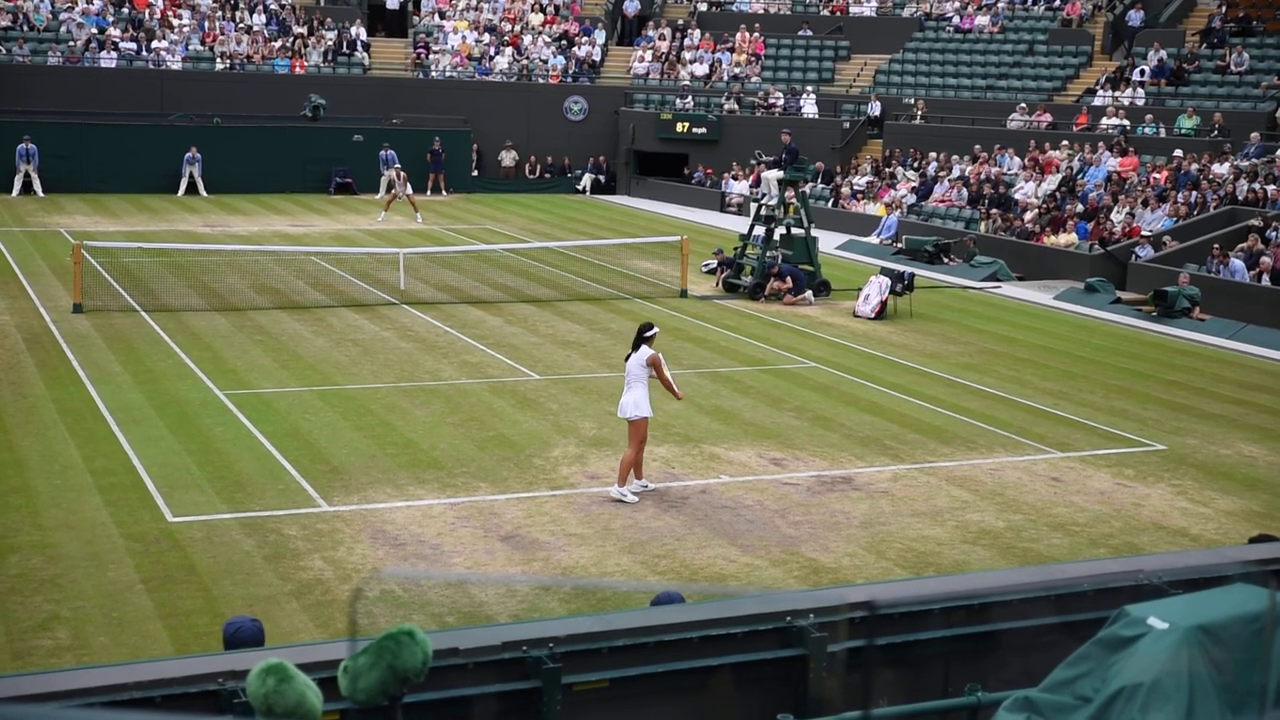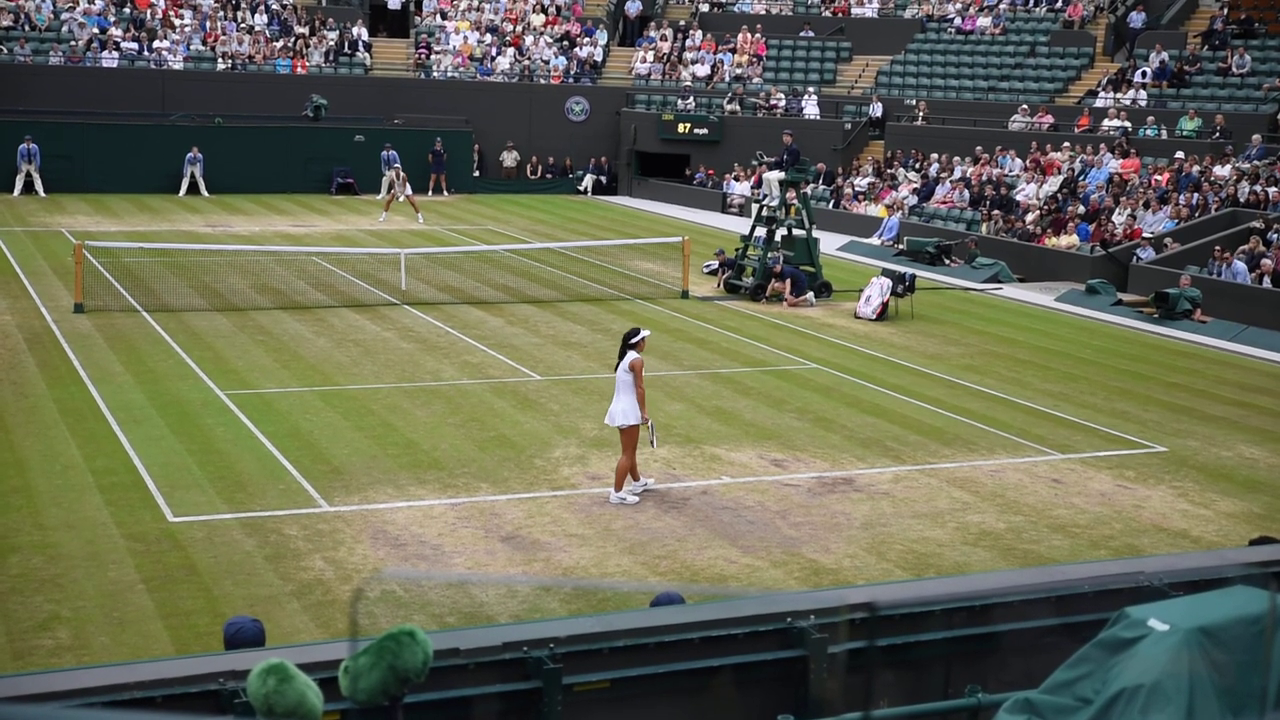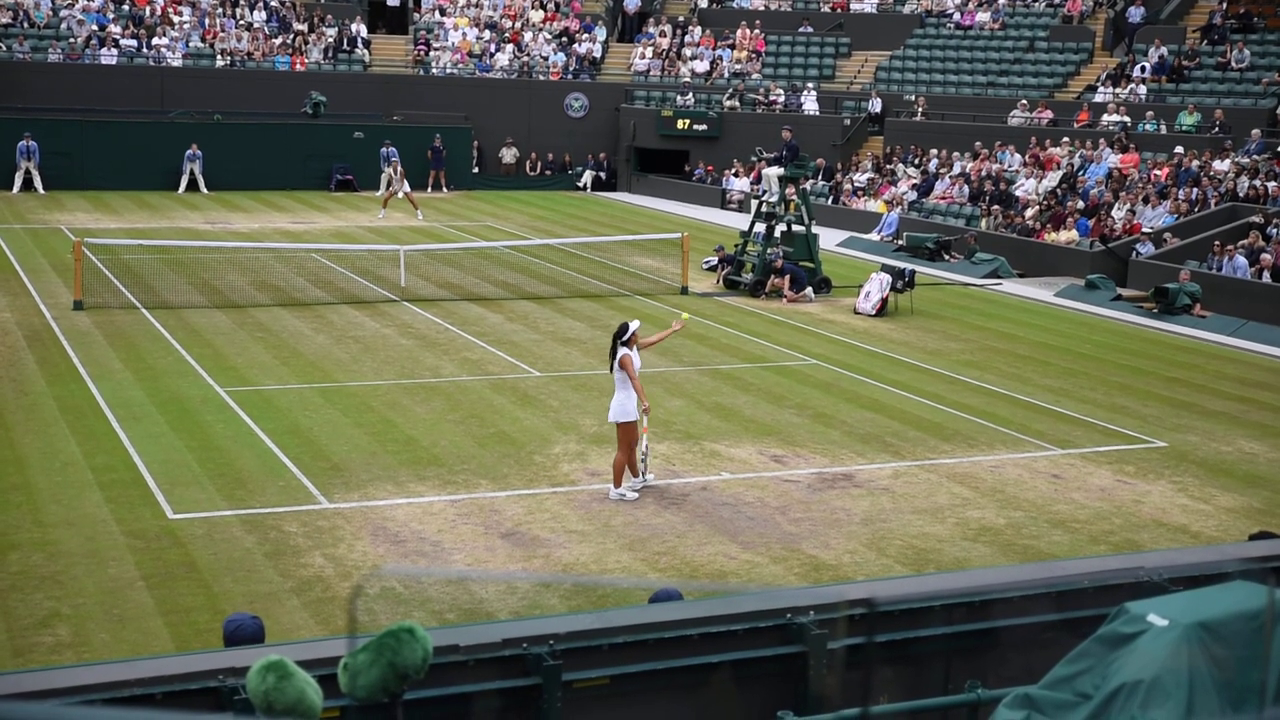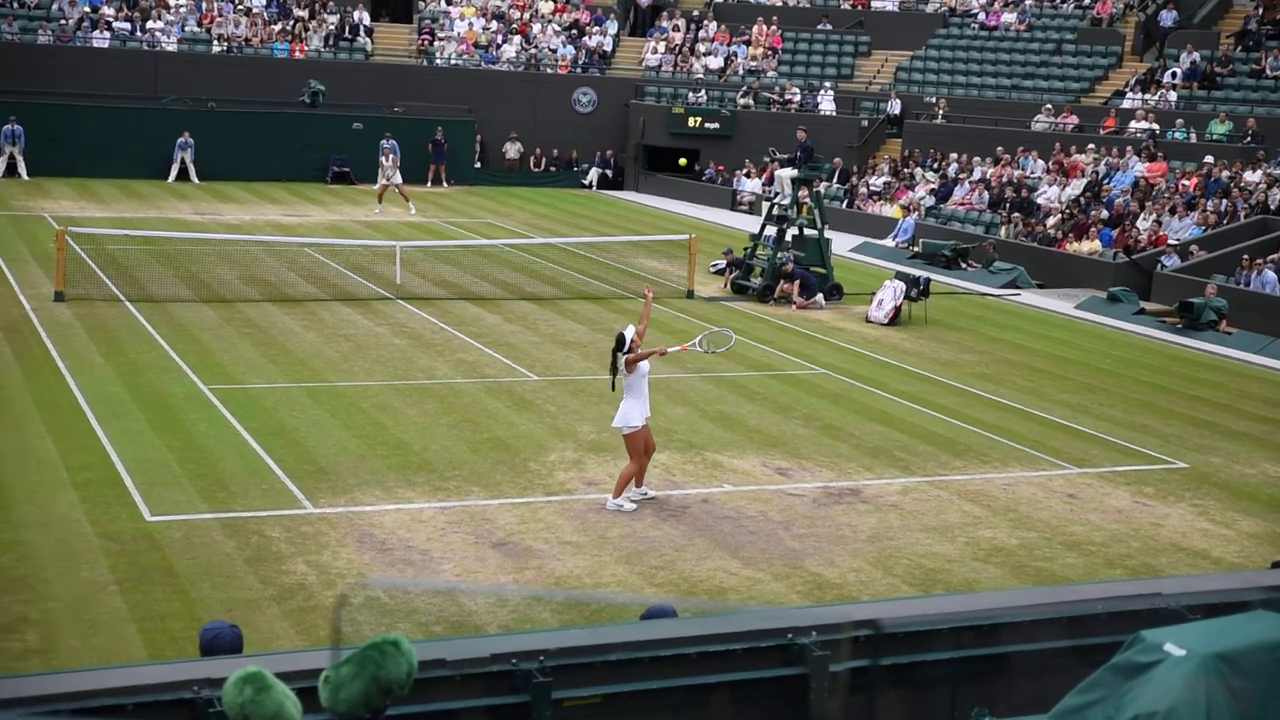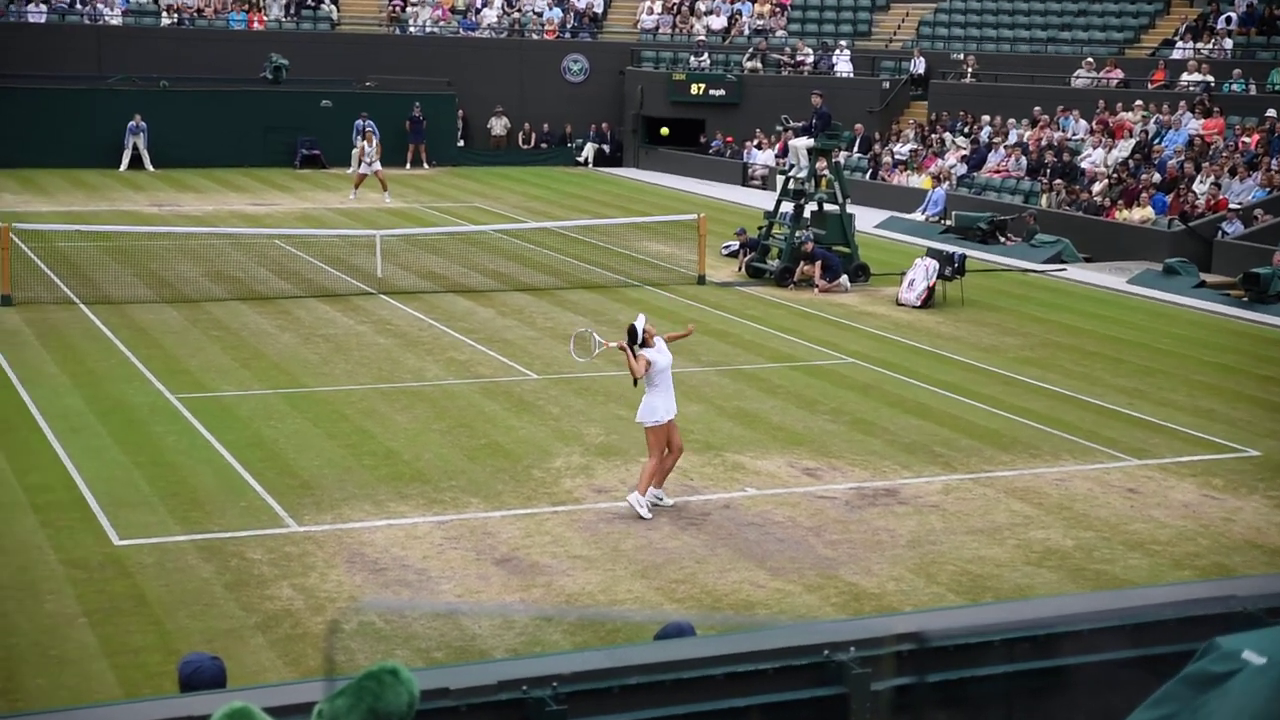
dt=0.4s
person 1, frame 1
left shoulder: (635, 353)
right shoulder: (652, 355)
right elbow: (664, 380)
left wrist: (657, 373)
right wrist: (676, 394)
left hip: (629, 401)
right hip: (637, 404)
left knee: (640, 444)
right knee: (633, 448)
left ankle: (639, 482)
right ankle: (619, 488)
person 1, frame 2
left shoulder: (628, 357)
right shoulder: (637, 360)
right elbow: (639, 387)
left wrist: (640, 411)
right wrist: (643, 412)
left hip: (621, 409)
right hip: (628, 412)
left knee: (631, 450)
right knee: (627, 453)
left ankle: (638, 482)
right ankle: (617, 493)
person 1, frame 3
left shoulder: (631, 349)
right shoulder: (625, 356)
left elbow: (652, 340)
right elbow: (633, 380)
left wrist: (673, 330)
right wrist: (643, 401)
left hip: (628, 406)
right hip: (624, 408)
left knee: (632, 445)
right knee: (624, 449)
left ankle: (637, 478)
right ankle: (617, 489)
person 1, frame 4
left shoulder: (635, 356)
right shoulder: (629, 361)
left elbow: (643, 323)
right elbow: (641, 355)
left wrist: (648, 299)
right wrist: (655, 351)
left hip: (638, 414)
right hip: (630, 416)
left knee: (649, 450)
right knee: (637, 461)
left ankle: (638, 490)
right ankle: (615, 500)
person 1, frame 5
left shoulder: (657, 341)
right shoulder: (645, 355)
left elbow: (668, 338)
right elbow: (638, 374)
left wrist: (684, 333)
right wrist: (627, 352)
left hip: (660, 407)
right hip: (655, 411)
left knee: (676, 450)
right knee: (655, 457)
left ankle: (655, 491)
right ankle: (638, 496)
